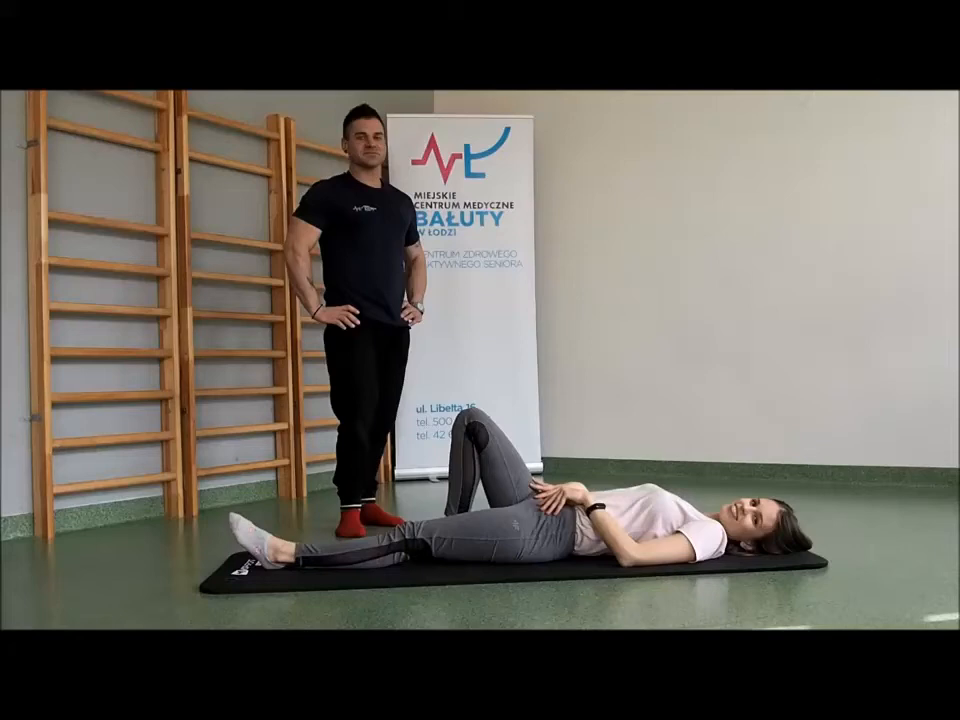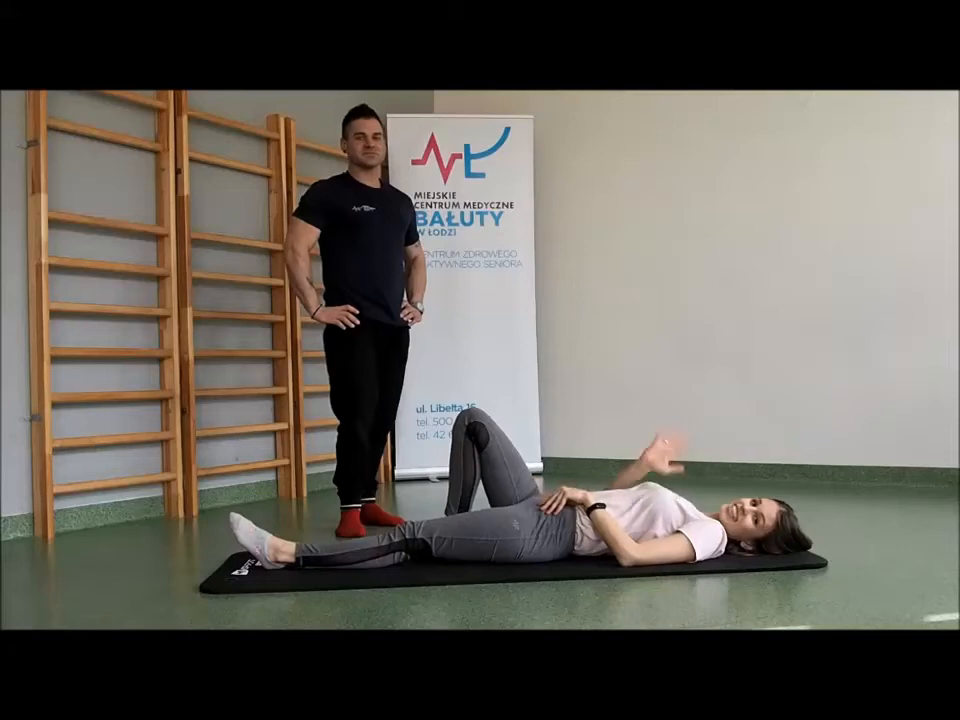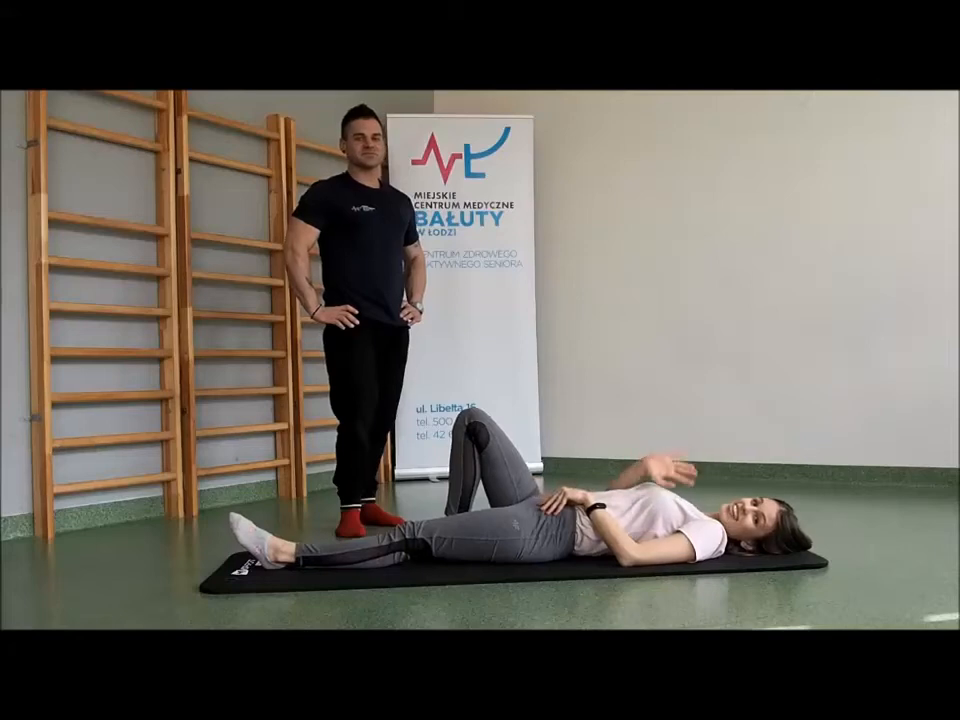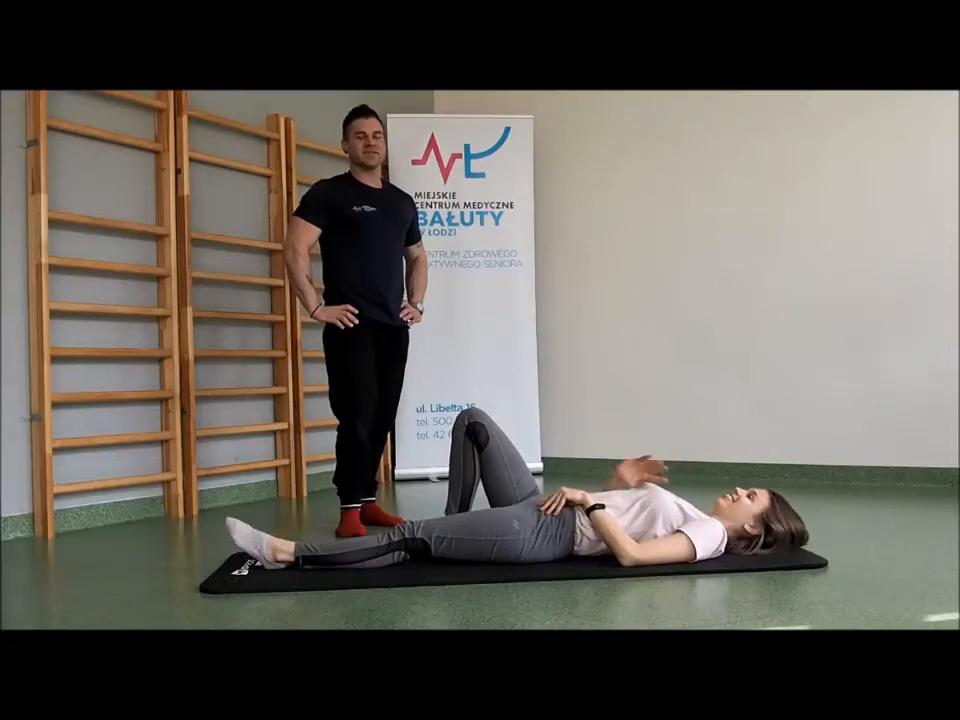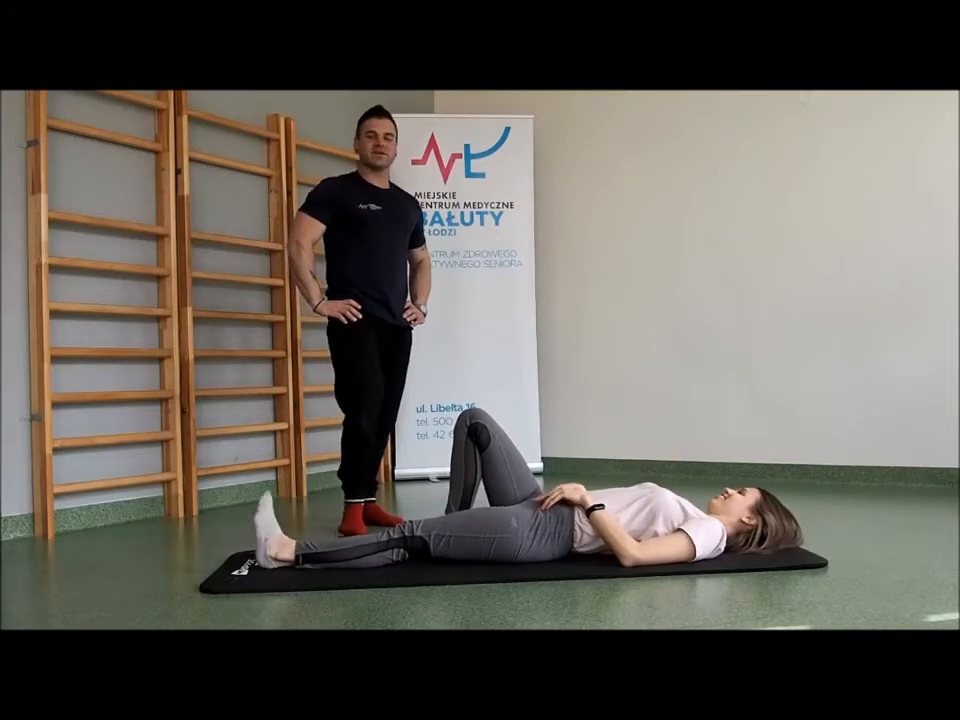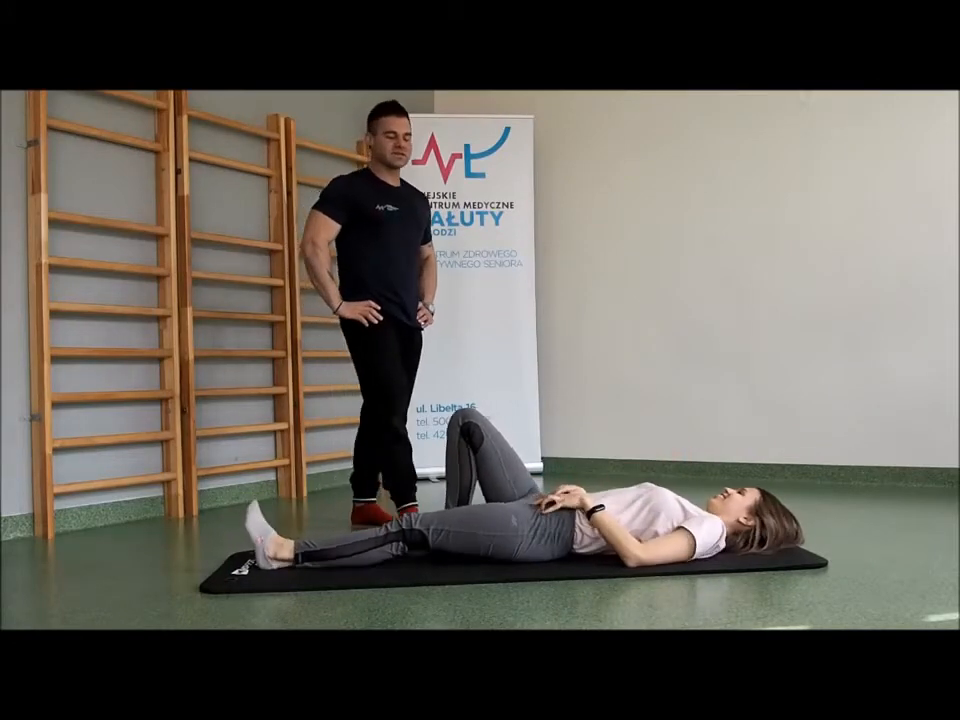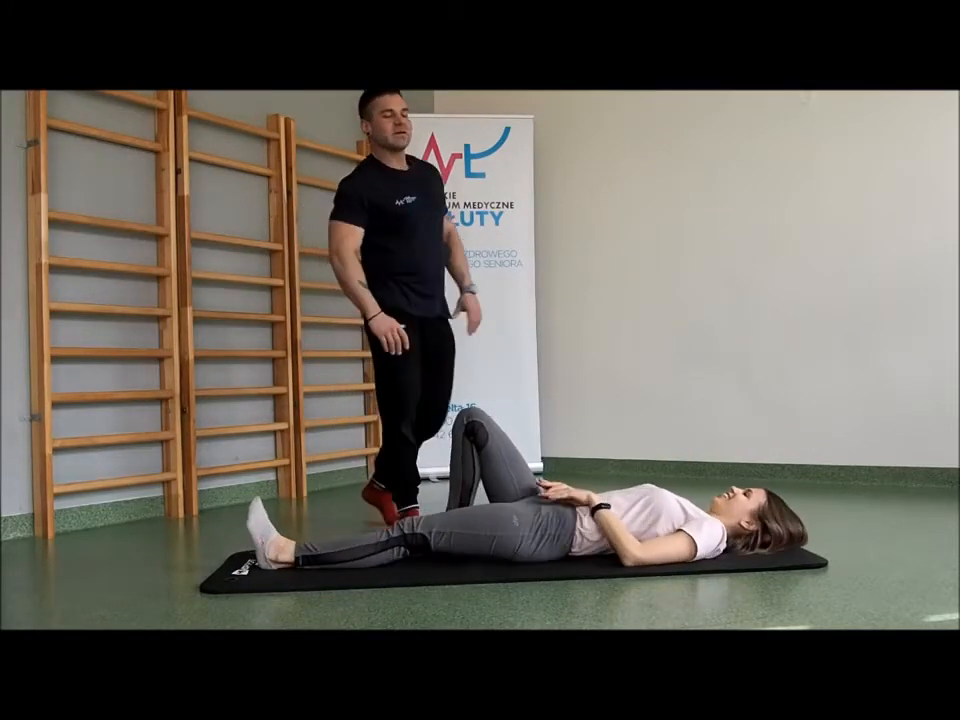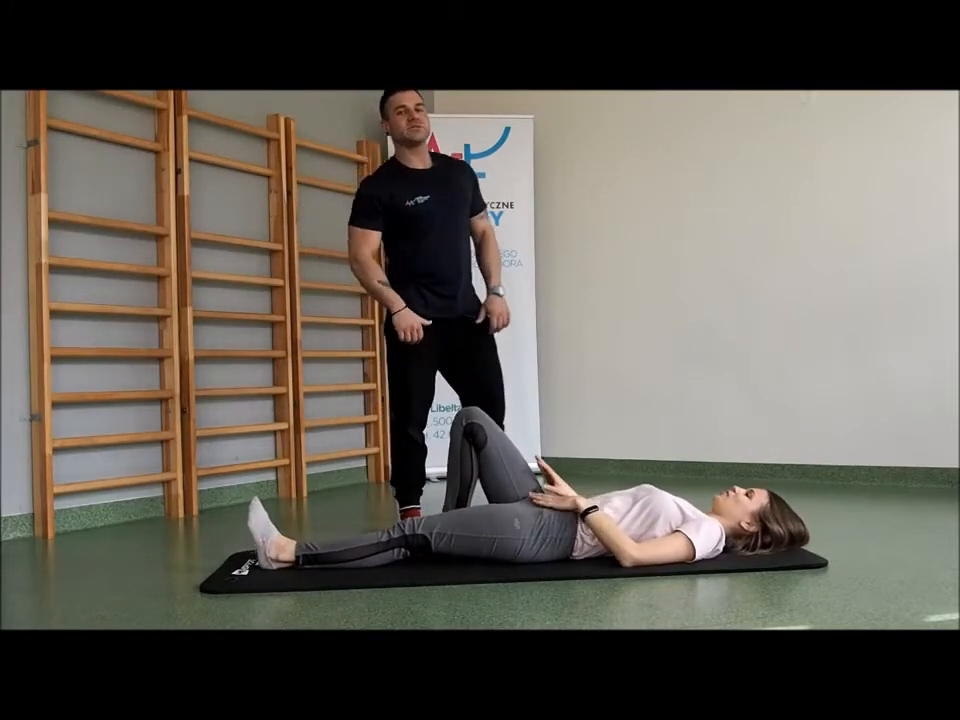
dt=0.5s
person 1, frame 1
left shoulder: (710, 539)
right shoulder: (694, 514)
left elbow: (630, 554)
left wrist: (587, 501)
right wrist: (573, 487)
left hip: (546, 535)
right hip: (547, 508)
left knee: (409, 537)
right knee: (472, 422)
left ankle: (287, 553)
right ankle: (452, 536)
person 1, frame 2
left shoulder: (710, 538)
right shoulder: (697, 516)
left elbow: (632, 554)
left wrist: (586, 500)
right wrist: (643, 466)
left hip: (548, 536)
right hip: (543, 508)
left knee: (410, 536)
right knee: (472, 422)
left ankle: (290, 554)
right ankle: (452, 535)
person 1, frame 3
left shoulder: (710, 539)
right shoulder: (697, 516)
left elbow: (631, 554)
left wrist: (586, 500)
right wrist: (647, 468)
left hip: (546, 535)
right hip: (543, 507)
left knee: (410, 536)
right knee: (473, 422)
left ankle: (288, 553)
right ankle: (453, 535)
person 1, frame 4
left shoulder: (711, 537)
right shoulder: (695, 516)
left elbow: (632, 555)
left wrist: (587, 501)
right wrist: (622, 480)
left hip: (548, 536)
right hip: (543, 508)
left knee: (410, 536)
right knee: (473, 421)
left ankle: (288, 554)
right ankle: (453, 533)
person 1, frame 5
left shoulder: (709, 537)
right shoulder: (690, 514)
left elbow: (633, 555)
left wrist: (587, 501)
right wrist: (578, 491)
left hip: (546, 534)
right hip: (545, 507)
left knee: (411, 536)
right knee: (473, 421)
left ankle: (289, 552)
right ankle: (454, 535)
person 1, frame 6
left shoulder: (709, 532)
right shoulder: (693, 517)
left elbow: (637, 555)
left wrist: (588, 503)
right wrist: (577, 496)
left hip: (546, 534)
right hip: (544, 507)
left knee: (409, 527)
right knee: (467, 423)
left ankle: (288, 553)
right ankle: (453, 535)
person 1, frame 7
left shoulder: (710, 536)
right shoulder: (692, 515)
left elbow: (635, 554)
left wrist: (591, 500)
right wrist: (576, 491)
left hip: (547, 533)
right hip: (548, 508)
left knee: (409, 532)
right knee: (471, 421)
left ankle: (288, 553)
right ankle: (453, 536)
person 1, frame 8
left shoulder: (707, 536)
right shoulder: (692, 517)
left elbow: (631, 554)
left wrist: (582, 504)
right wrist: (569, 490)
left hip: (548, 535)
right hip: (550, 510)
left knee: (411, 535)
right knee: (471, 420)
left ankle: (291, 554)
right ankle: (452, 533)
person 2, frame 1
left shoulder: (400, 202)
right shoulder: (329, 193)
left elbow: (416, 257)
right elbow: (295, 250)
left wrist: (417, 303)
right wrist: (317, 308)
left hip: (395, 328)
right hip: (352, 327)
left knee: (383, 417)
right knee: (358, 416)
left ankle: (368, 500)
right ankle: (350, 509)
person 2, frame 2
left shoulder: (400, 201)
right shoulder: (328, 194)
left elbow: (415, 257)
right elbow: (295, 251)
left wrist: (416, 303)
right wrist: (316, 308)
left hip: (395, 328)
right hip: (351, 327)
left knee: (382, 418)
right knee: (358, 417)
left ankle: (368, 500)
right ankle: (350, 508)
person 2, frame 3
left shoulder: (399, 201)
right shoulder: (327, 194)
left elbow: (415, 257)
right elbow: (294, 252)
left wrist: (416, 303)
right wrist: (316, 308)
left hip: (394, 327)
right hip: (351, 327)
left knee: (382, 418)
right knee: (358, 416)
left ankle: (367, 500)
right ankle: (350, 508)
person 2, frame 4
left shoulder: (402, 201)
right shoulder: (328, 193)
left elbow: (417, 257)
right elbow: (295, 250)
left wrist: (417, 303)
right wrist: (316, 307)
left hip: (394, 326)
right hip: (351, 325)
left knee: (382, 417)
right knee: (357, 415)
left ankle: (367, 500)
right ankle: (350, 509)
person 2, frame 5
left shoulder: (408, 204)
right shoulder: (335, 191)
left elbow: (421, 260)
right elbow: (298, 245)
left wrist: (420, 304)
right wrist: (319, 301)
left hip: (397, 325)
right hip: (354, 320)
left knee: (385, 415)
right knee: (364, 408)
left ankle: (367, 500)
right ankle: (354, 506)
person 2, frame 6
left shoulder: (417, 199)
right shoulder: (348, 189)
left elbow: (427, 257)
right elbow: (313, 245)
left wrist: (427, 303)
right wrist: (339, 303)
left hip: (409, 323)
right hip: (370, 319)
left knee: (381, 414)
right knee: (390, 411)
left ankle: (364, 501)
right ankle: (407, 507)
person 2, frame 7
left shoulder: (429, 175)
right shoulder: (359, 185)
left elbow: (448, 235)
right elbow: (342, 254)
left wrist: (467, 288)
right wrist: (374, 314)
left hip: (435, 314)
right hip: (394, 318)
left knee: (433, 410)
right knee: (402, 414)
left ankle: (383, 484)
right ankle: (407, 508)
person 2, frame 8
left shoulder: (459, 172)
right shoulder: (378, 187)
left elbow: (483, 232)
right elbow: (361, 256)
left wrist: (495, 290)
right wrist: (398, 309)
left hip: (466, 314)
right hip: (415, 319)
left knee: (490, 407)
right knee: (410, 419)
right ankle: (410, 508)
